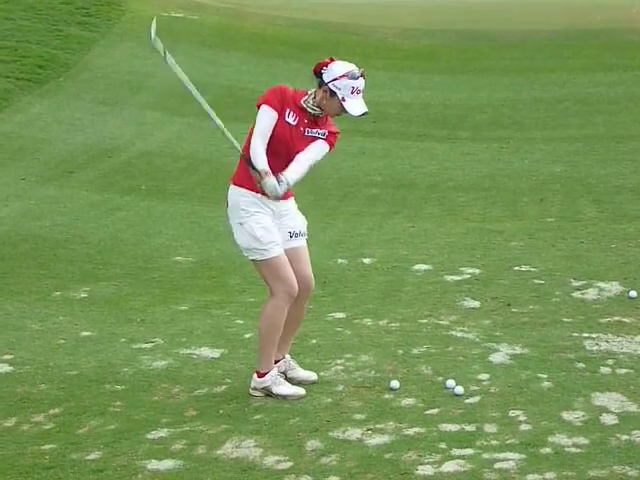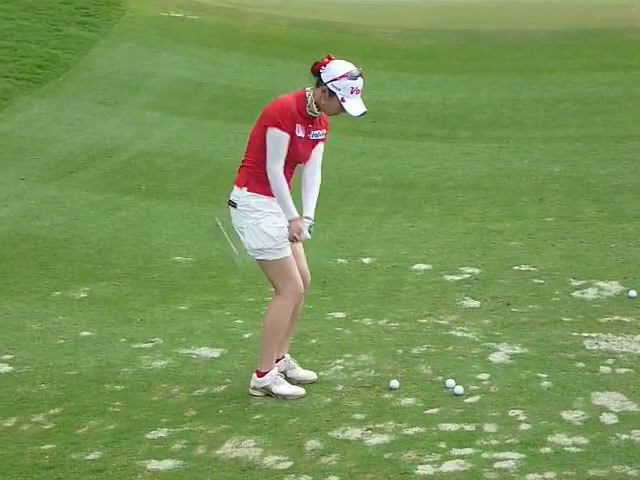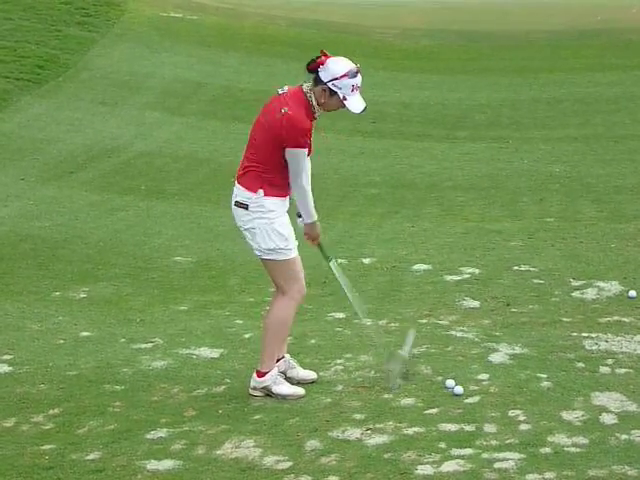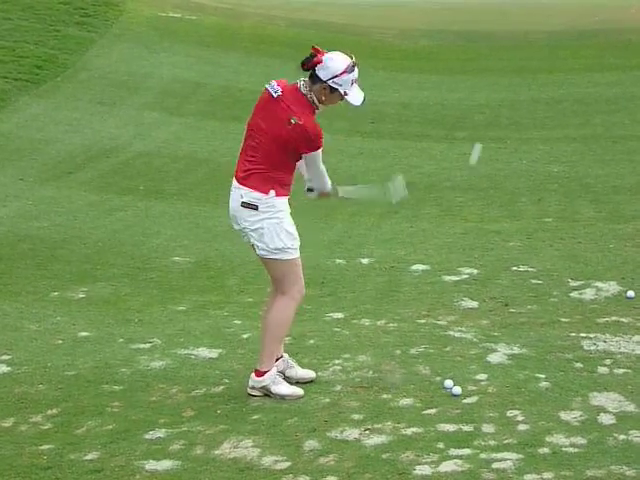
dt=0.1s
person 1, frame 1
left shoulder: (327, 132)
right shoulder: (280, 96)
left elbow: (302, 164)
right elbow: (257, 143)
left wrist: (278, 181)
right wrist: (262, 168)
left hip: (278, 203)
right hip: (249, 202)
left knee: (305, 287)
right knee: (285, 289)
left ankle: (279, 359)
right ankle: (263, 376)
person 1, frame 2
left shoulder: (320, 125)
right shoulder: (284, 110)
left elbow: (311, 173)
right elbow: (273, 171)
left wrist: (306, 219)
right wrist: (292, 217)
left hip: (277, 204)
right hip: (255, 203)
left knee: (300, 282)
right knee: (289, 289)
left ankle: (279, 358)
right ankle: (263, 375)
person 1, frame 3
left shoulder: (292, 95)
right shoulder: (296, 122)
left elbow: (300, 167)
right elbow: (298, 179)
left wrist: (307, 215)
right wrist: (310, 221)
left hip: (255, 199)
right hip: (261, 206)
left knee: (288, 283)
right knee: (293, 290)
left ankle: (278, 359)
right ankle: (263, 376)
person 1, frame 4
left shoulder: (277, 89)
right shoulder: (307, 128)
right elbow: (314, 172)
left wrist: (315, 182)
right wrist: (325, 187)
left hip: (246, 196)
right hip: (265, 205)
left knee: (283, 283)
right knee: (292, 290)
left ankle: (275, 358)
right ankle: (262, 375)
